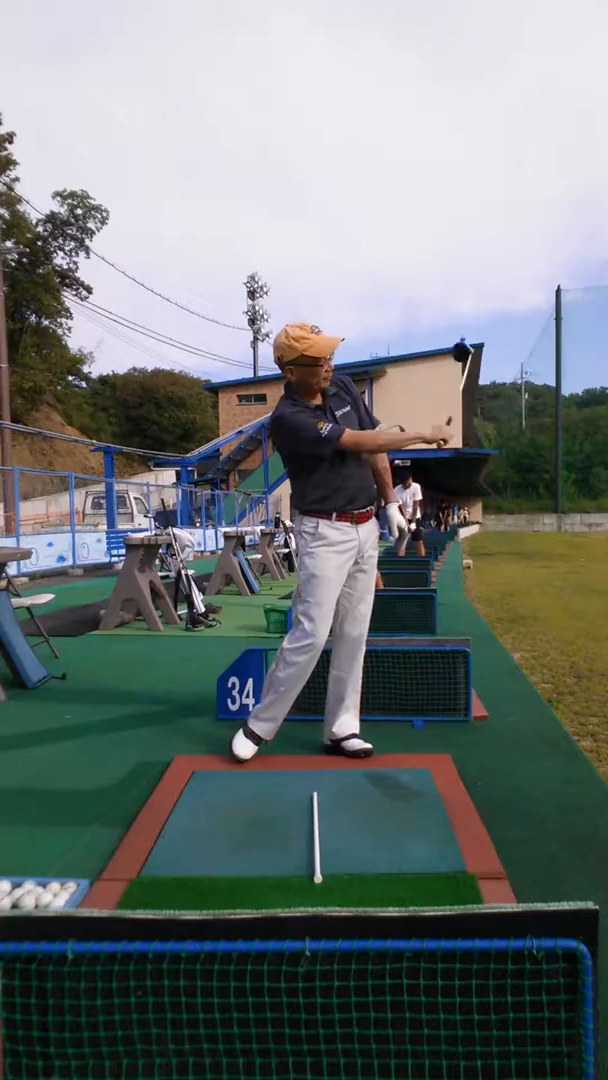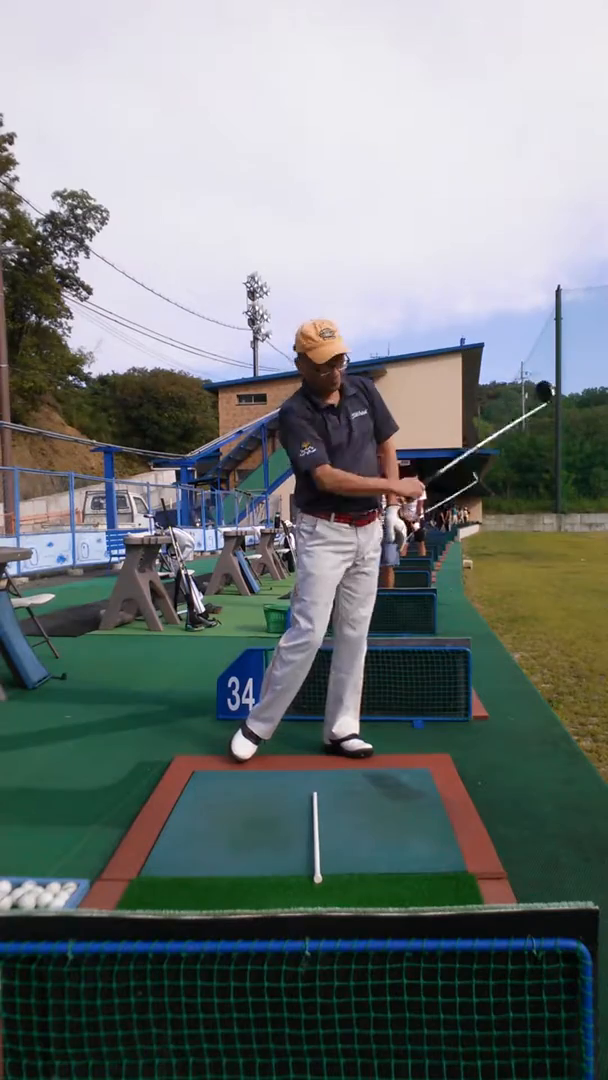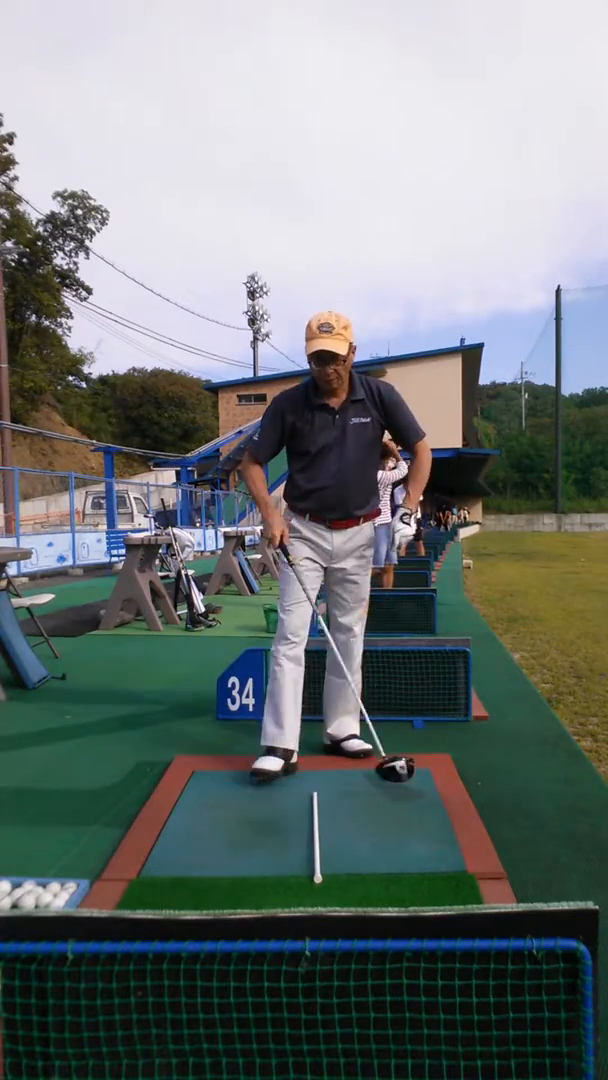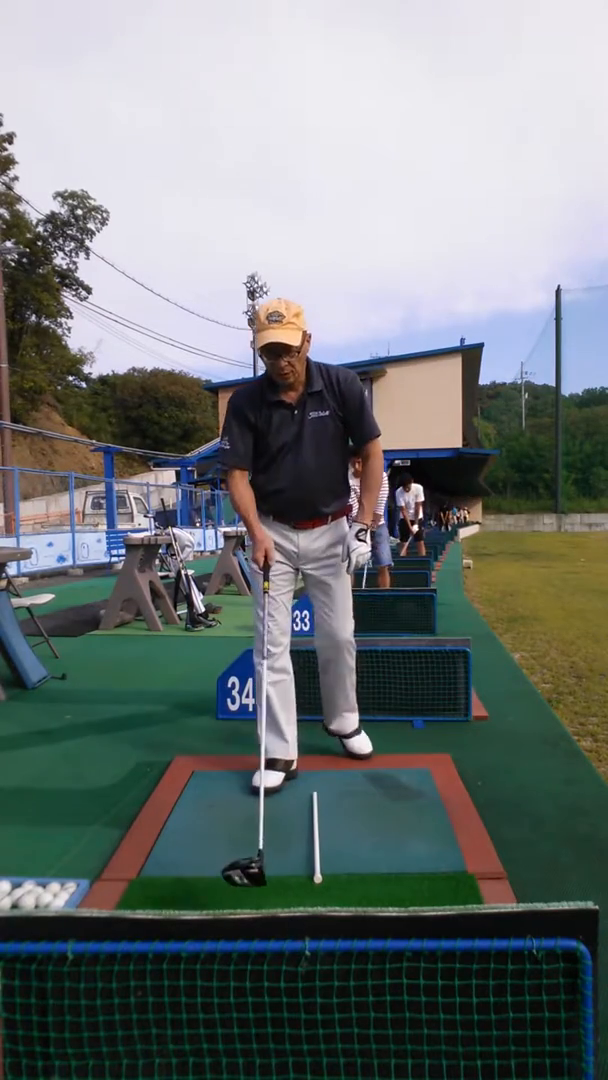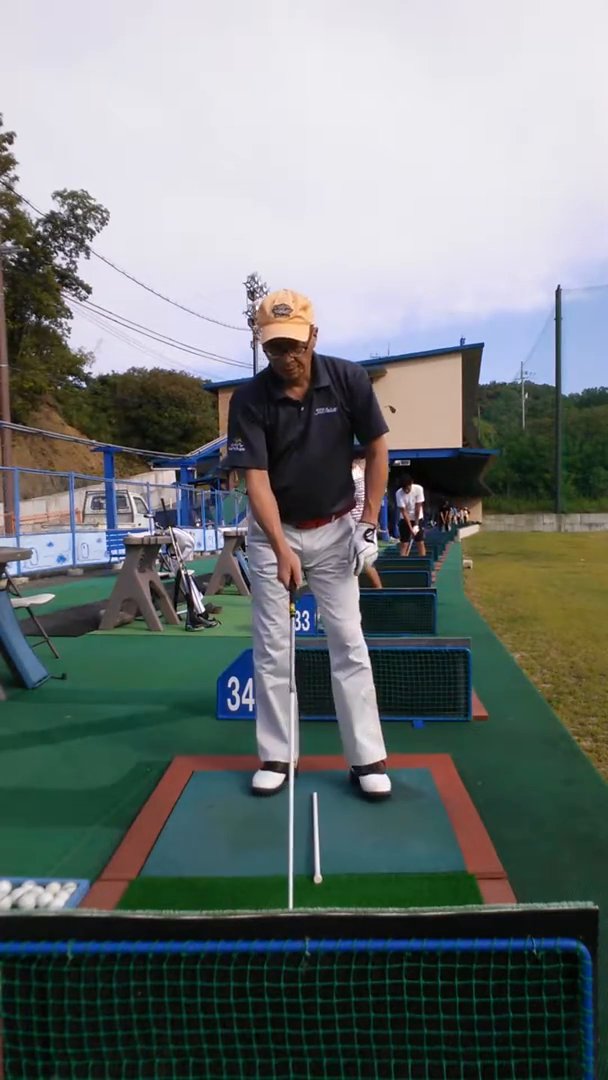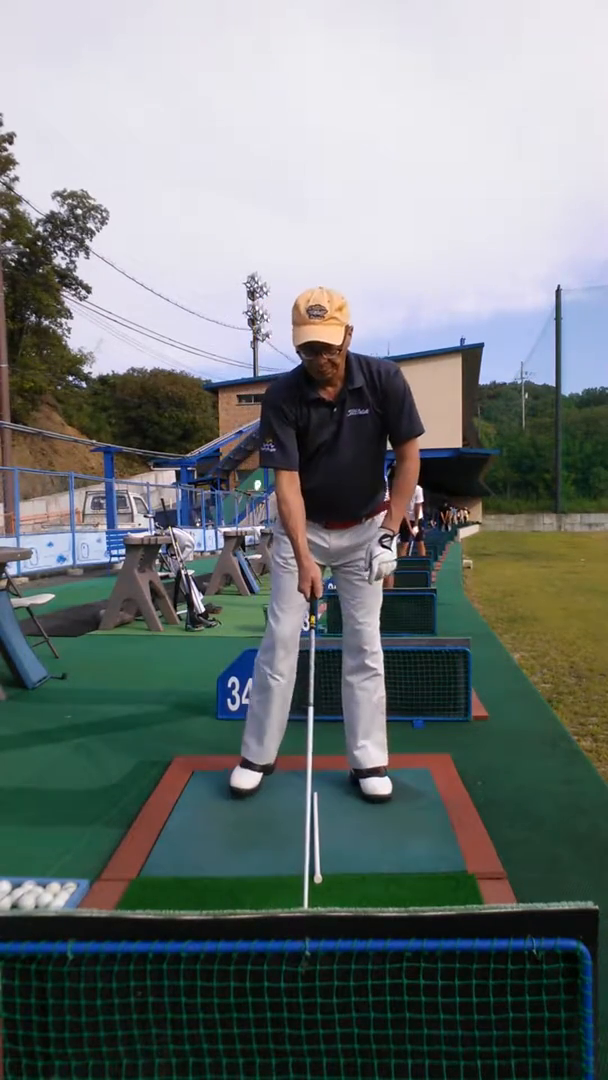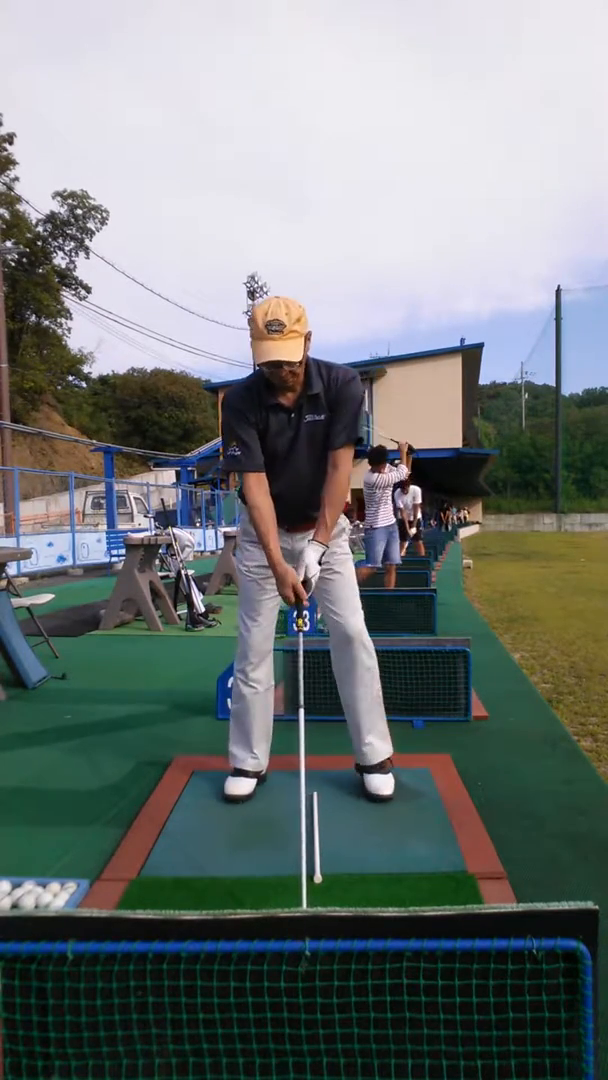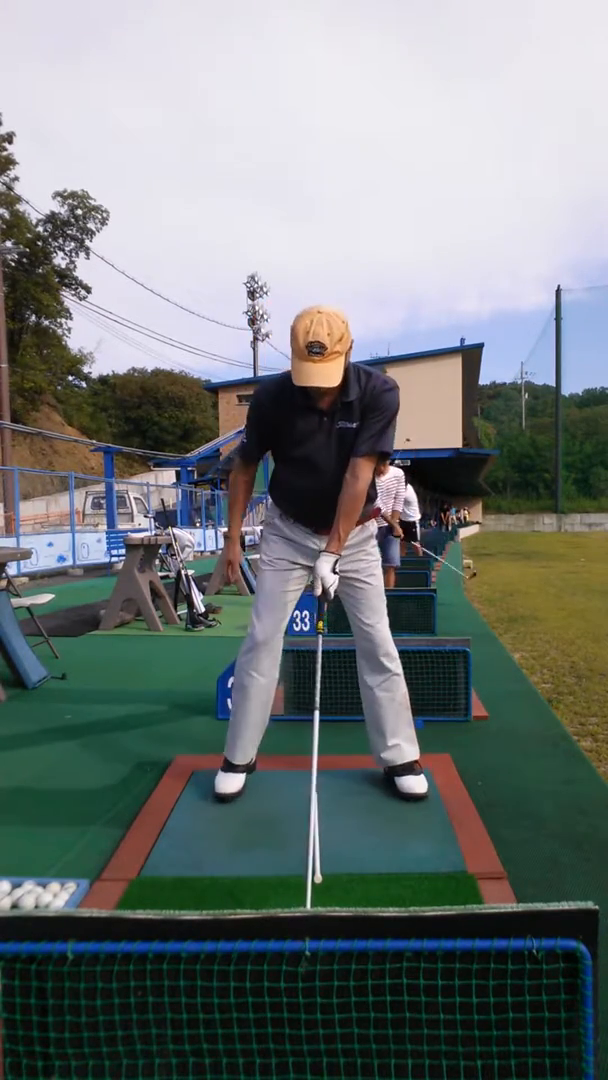
dt=0.5s
person 1, frame 1
left shoulder: (343, 387)
right shoulder: (288, 418)
left elbow: (373, 443)
right elbow: (360, 443)
left wrist: (390, 502)
right wrist: (424, 435)
left hip: (366, 527)
right hip: (325, 532)
left knee: (353, 633)
right knee: (311, 634)
left ankle: (341, 727)
right ankle: (259, 725)
person 1, frame 2
left shoulder: (363, 391)
right shoulder: (296, 414)
left elbow: (386, 444)
right elbow: (324, 478)
left wrist: (393, 508)
right wrist: (393, 487)
left hip: (368, 531)
right hip: (323, 532)
left knee: (355, 633)
right knee: (307, 633)
left ankle: (342, 728)
right ankle: (257, 725)
person 1, frame 3
left shoulder: (379, 396)
right shoulder: (288, 404)
left elbow: (420, 450)
right elbow: (251, 462)
left wrist: (408, 510)
right wrist: (269, 513)
left hip: (358, 534)
right hip: (304, 532)
left knee: (348, 634)
right knee: (290, 634)
left ankle: (341, 729)
right ankle: (280, 744)
person 1, frame 4
left shoulder: (342, 385)
right shoulder: (245, 401)
left elbow: (372, 455)
right elbow: (238, 475)
left wrist: (364, 525)
right wrist: (257, 535)
left hip: (330, 532)
right hip: (272, 533)
left knee: (337, 638)
right knee: (272, 644)
left ankle: (343, 719)
right ankle: (279, 755)
person 1, frame 5
left shoulder: (349, 380)
right shoulder: (248, 398)
left elbow: (376, 451)
right elbow: (256, 480)
left wrist: (369, 525)
right wrist: (283, 550)
left hip: (335, 530)
right hip: (273, 533)
left knee: (348, 641)
right knee: (272, 647)
left ankle: (367, 757)
right ankle: (277, 755)
person 1, frame 6
left shoulder: (384, 379)
right shoulder: (281, 396)
left elbow: (408, 456)
right elbow: (286, 481)
left wrist: (389, 530)
right wrist: (304, 557)
left hip: (363, 529)
right hip: (301, 528)
left knee: (364, 643)
right knee: (280, 639)
left ankle: (368, 760)
right ankle: (257, 755)
person 1, frame 7
left shoulder: (342, 385)
right shoulder: (240, 400)
left elbow: (340, 467)
right elbow: (253, 484)
left wrist: (318, 545)
right wrist: (277, 562)
left hip: (326, 530)
right hip: (263, 534)
left knee: (352, 636)
right knee: (253, 646)
left ankle: (372, 755)
right ankle: (248, 761)
person 1, frame 8
left shoulder: (379, 392)
right shoulder: (271, 395)
left elbow: (359, 475)
right elbow: (245, 465)
left wrist: (334, 552)
right wrist: (231, 538)
left hip: (354, 534)
right hip: (288, 531)
left knee: (377, 644)
right knee: (261, 640)
left ankle: (400, 758)
right ankle: (238, 757)
